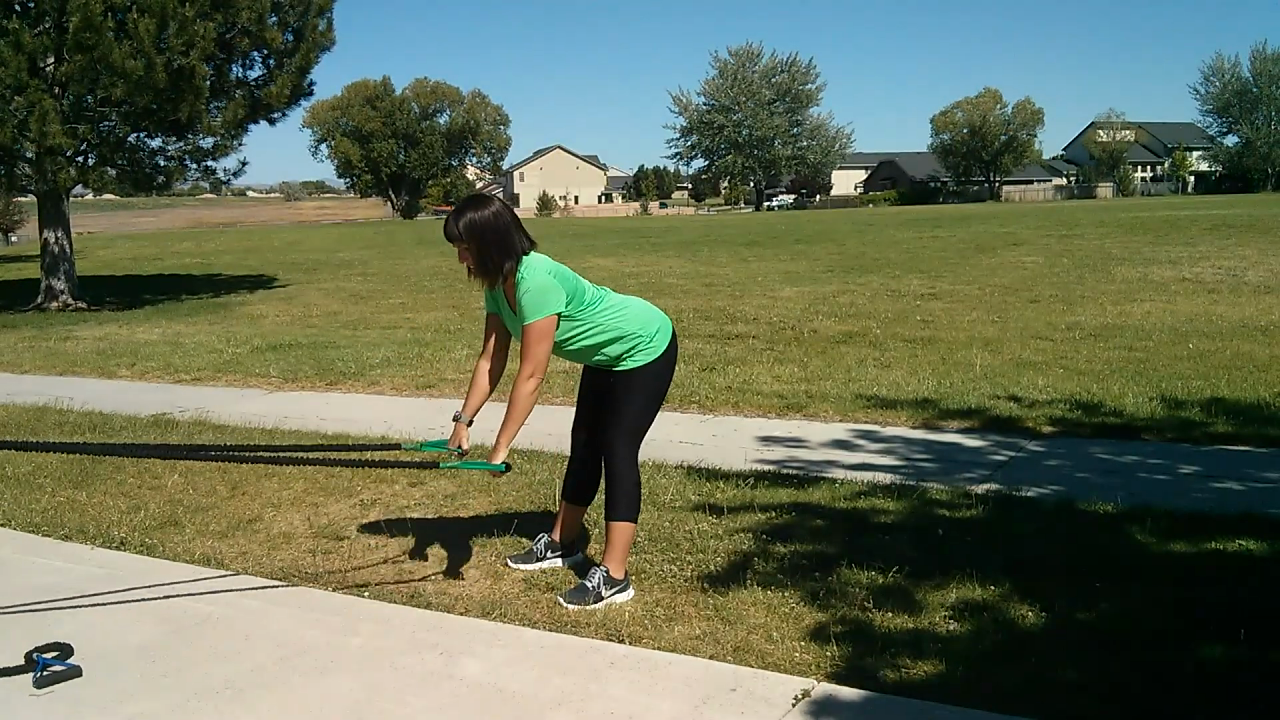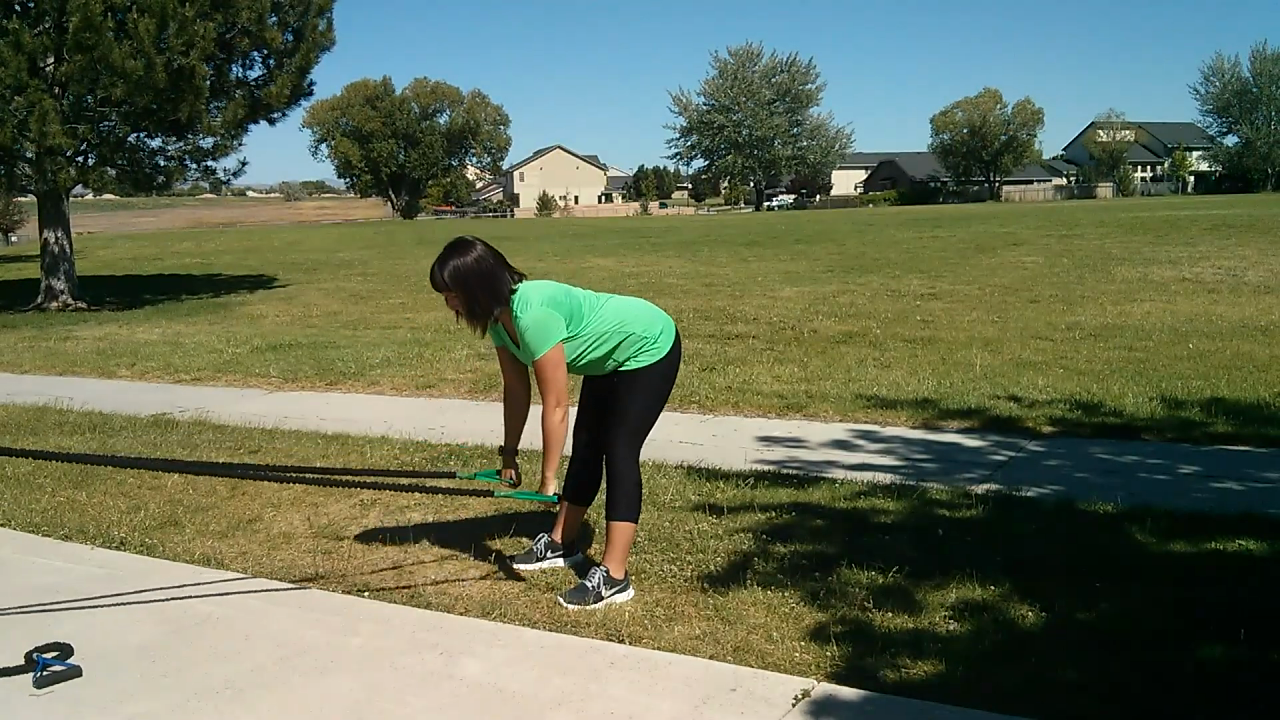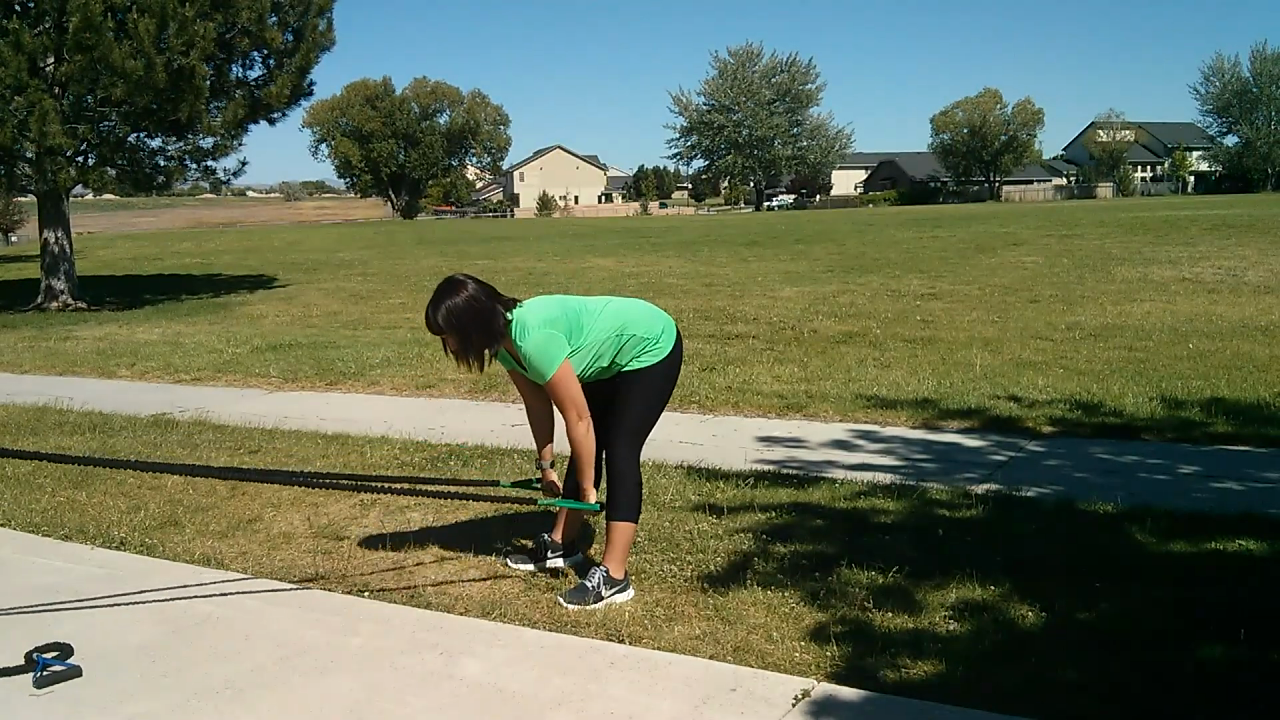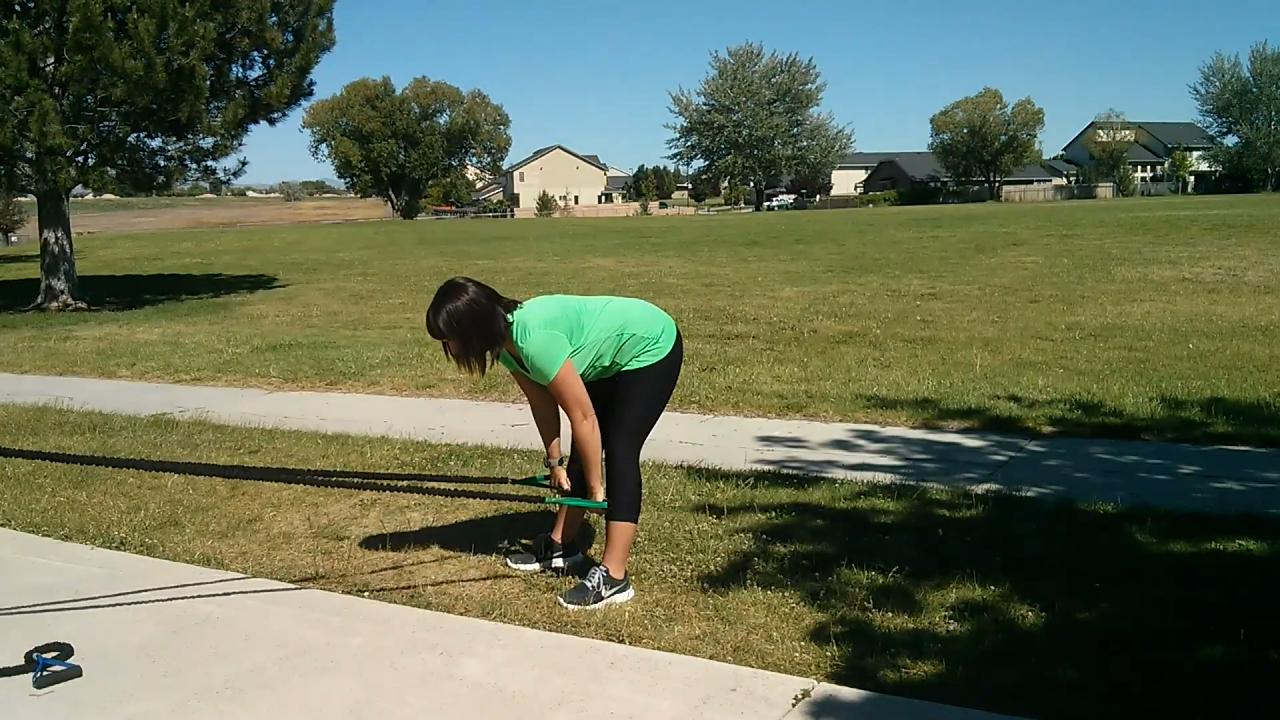
dt=0.3s
person 1, frame 1
left shoulder: (536, 282)
right shoulder: (498, 285)
left elbow: (530, 377)
right elbow: (490, 361)
left wrist: (501, 447)
right wrist: (463, 420)
left hip: (644, 348)
right hip: (606, 355)
left knee: (618, 451)
right knee: (584, 445)
left ankle: (614, 577)
right ankle: (562, 543)
person 1, frame 2
left shoulder: (533, 314)
right shoulder: (499, 316)
left elbow: (556, 406)
right elbow: (516, 390)
left wrist: (548, 480)
right wrist: (508, 454)
left hip: (647, 349)
right hip: (608, 359)
left knee: (619, 452)
right knee: (586, 446)
left ankle: (613, 577)
right ankle: (561, 543)
person 1, frame 3
left shoulder: (533, 338)
right shoulder: (503, 337)
left elbow: (578, 419)
right elbow: (537, 403)
left wrist: (589, 490)
right wrist: (546, 464)
left hip: (649, 348)
right hip: (612, 356)
left knee: (619, 450)
right knee: (585, 449)
left ankle: (613, 577)
right ankle: (561, 544)
person 1, frame 4
left shoulder: (534, 339)
right shoulder: (503, 338)
left elbow: (583, 418)
right elbow: (543, 402)
left wrist: (596, 487)
right wrist: (554, 461)
left hip: (649, 348)
right hip: (611, 356)
left knee: (619, 451)
right knee: (584, 451)
left ankle: (613, 578)
right ankle: (561, 544)
